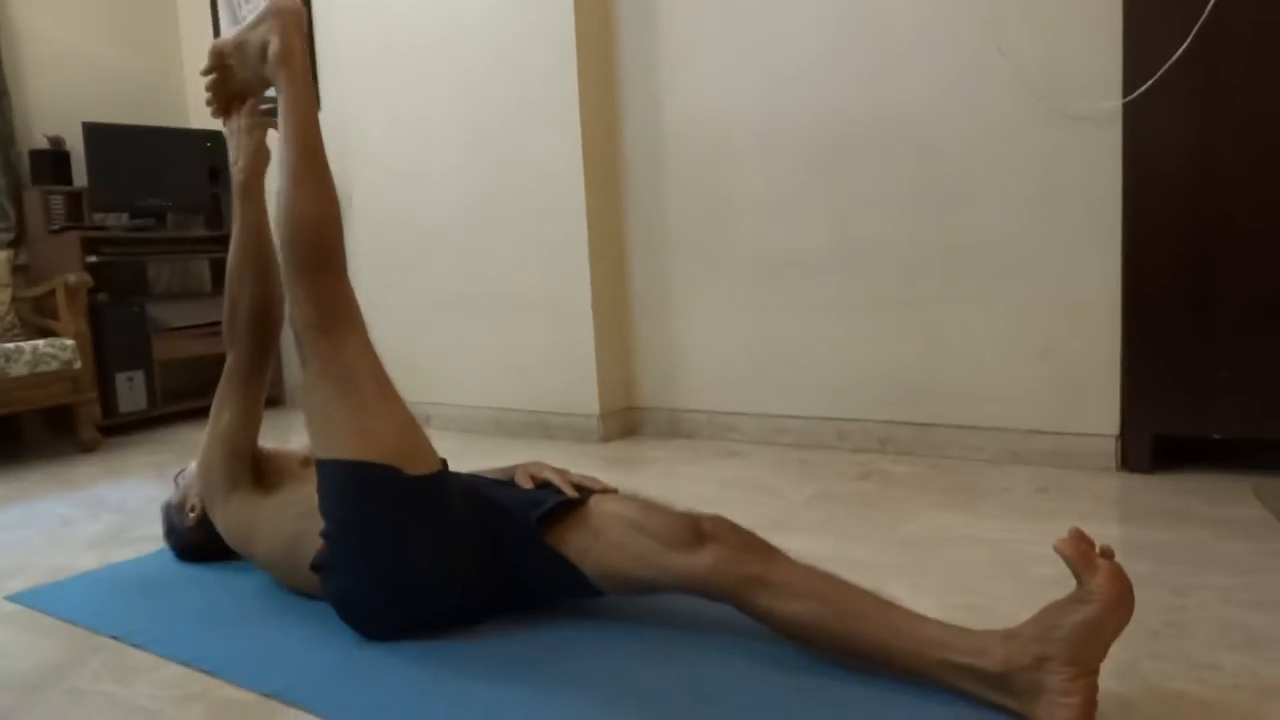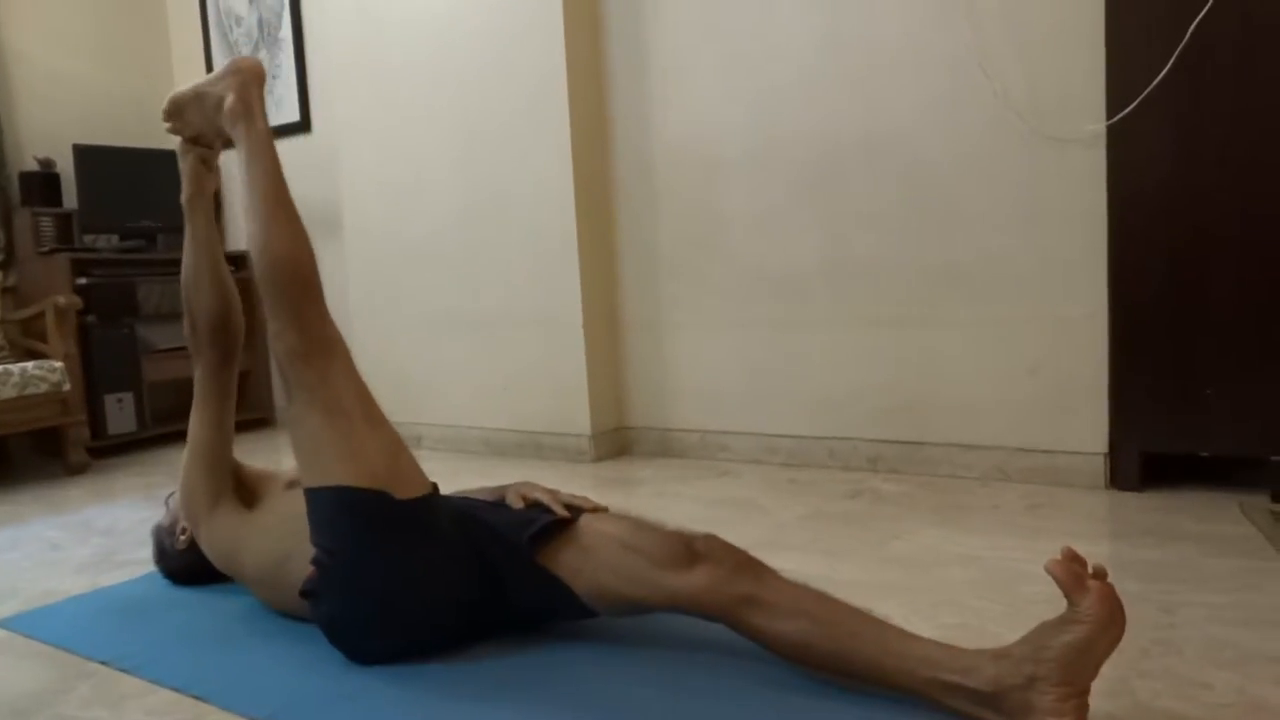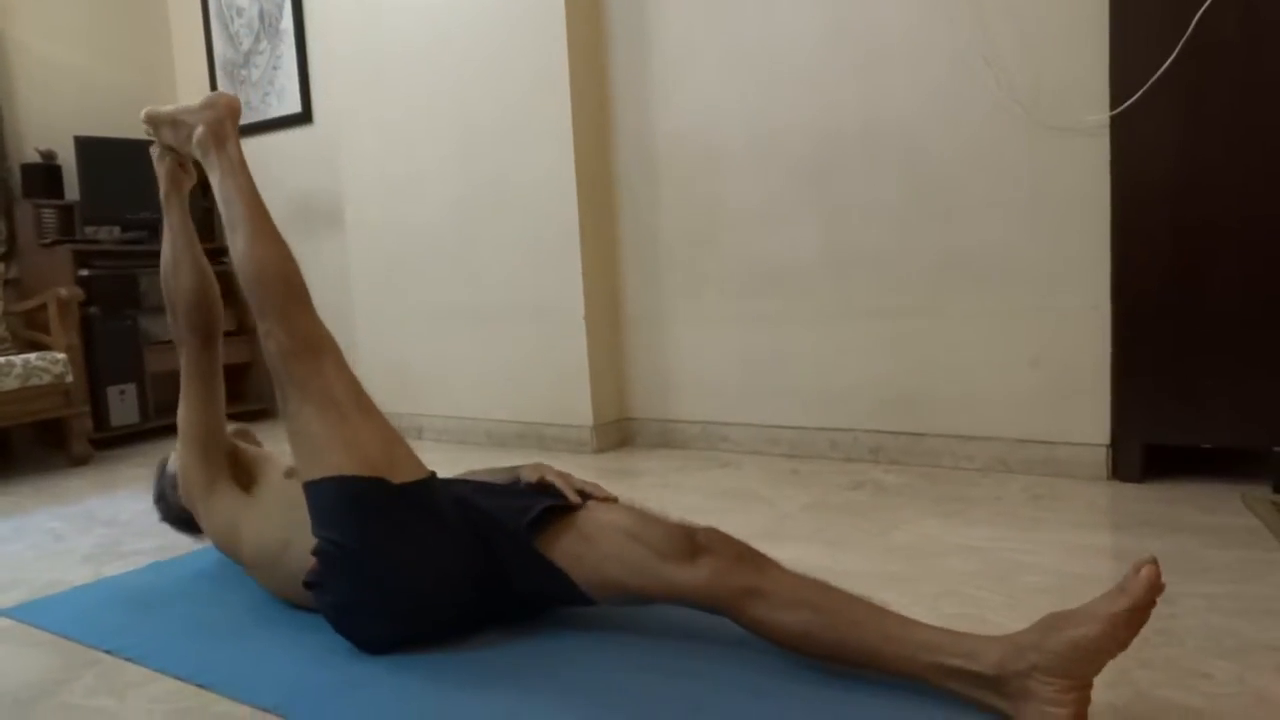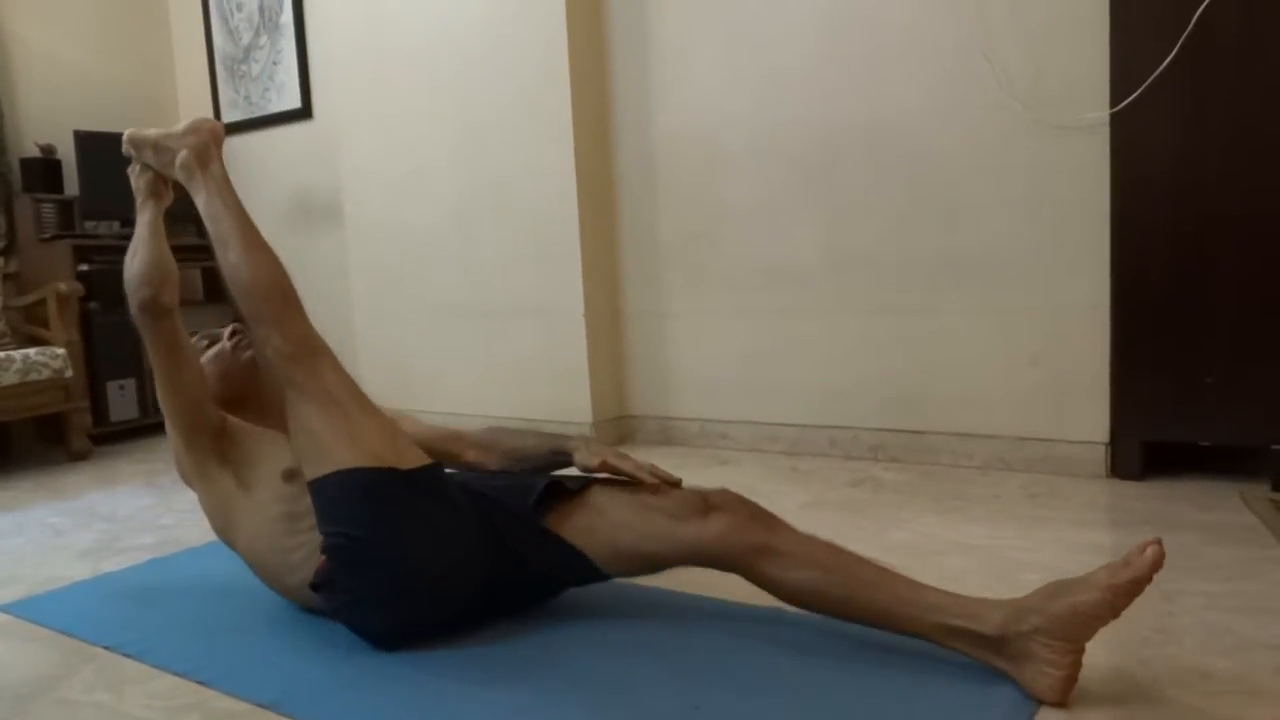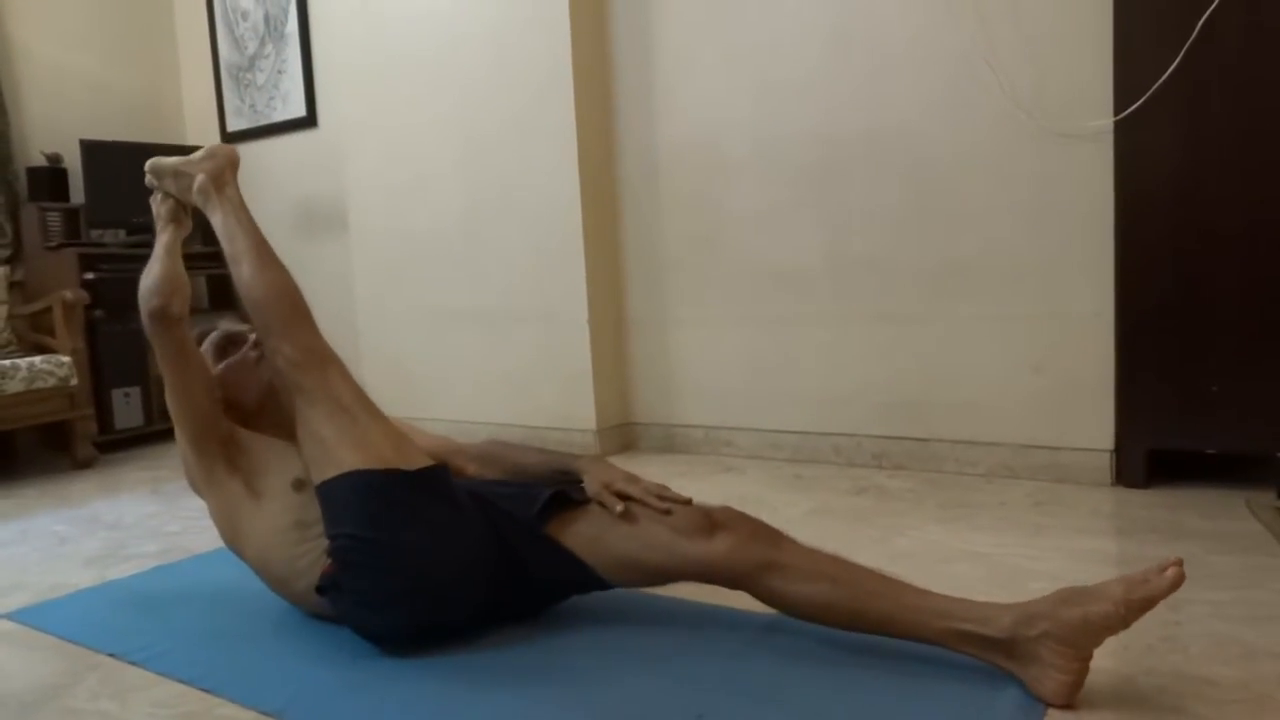
dt=0.7s
person 1, frame 1
left shoulder: (310, 472)
right shoulder: (229, 489)
right elbow: (249, 338)
left wrist: (517, 469)
right wrist: (248, 180)
left hip: (453, 545)
right hip: (387, 555)
left knee: (707, 545)
right knee: (317, 291)
person 1, frame 2
left shoulder: (293, 495)
right shoulder: (212, 504)
left elbow: (421, 492)
right elbow: (215, 347)
left wrist: (510, 488)
right wrist: (197, 198)
left hip: (446, 558)
right hip: (380, 576)
left knee: (698, 563)
right knee: (296, 321)
person 1, frame 3
left shoulder: (305, 464)
right shoulder: (215, 483)
left elbow: (442, 476)
right elbow: (197, 329)
left wrist: (526, 472)
right wrist: (177, 193)
left hip: (451, 546)
right hip: (380, 570)
left knee: (703, 556)
right knee: (291, 329)
person 1, frame 4
left shoulder: (333, 429)
right shoulder: (211, 448)
left elbow: (471, 444)
right elbow: (152, 304)
left wrist: (571, 447)
right wrist: (151, 198)
left hip: (468, 538)
right hip: (391, 567)
left knee: (713, 516)
right knee: (294, 332)
left ankle: (1004, 631)
person 1, frame 5
left shoulder: (343, 435)
right shoulder: (218, 456)
left elbow: (476, 453)
right elbow: (161, 312)
left wrist: (581, 464)
right wrist: (176, 221)
left hip: (467, 542)
right hip: (393, 574)
left knee: (717, 535)
right knee: (306, 344)
left ankle: (1014, 634)
